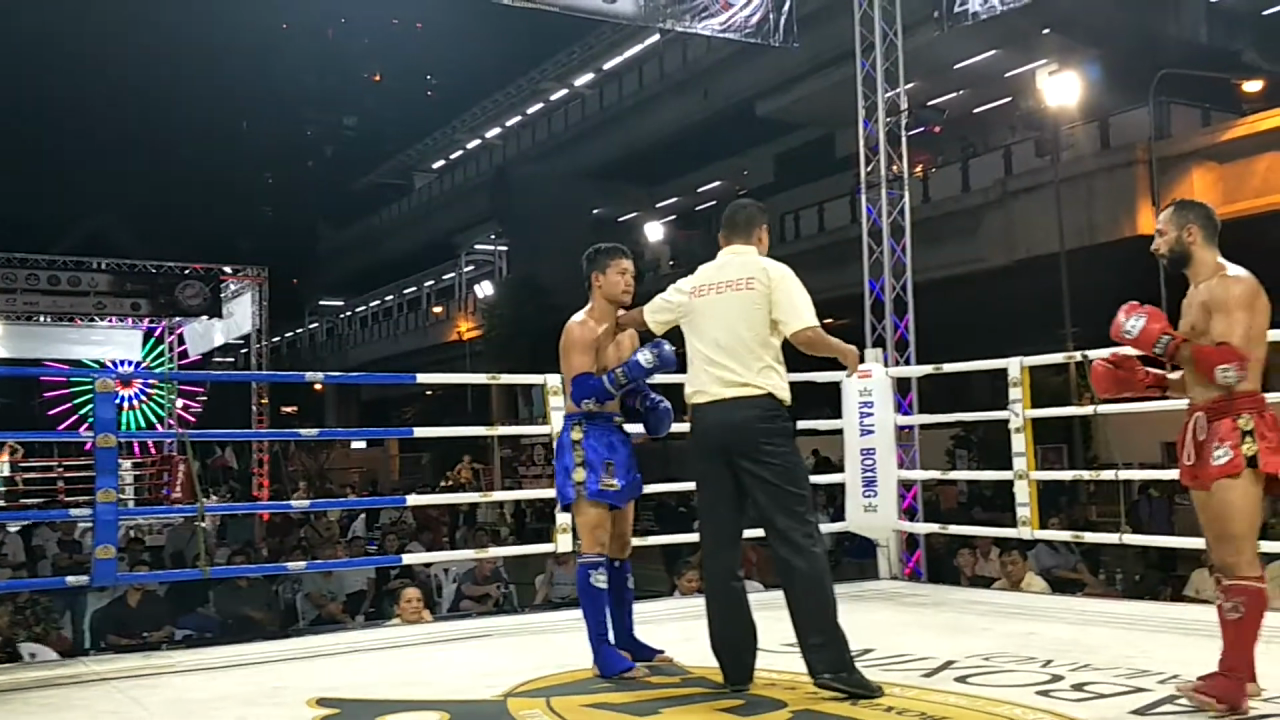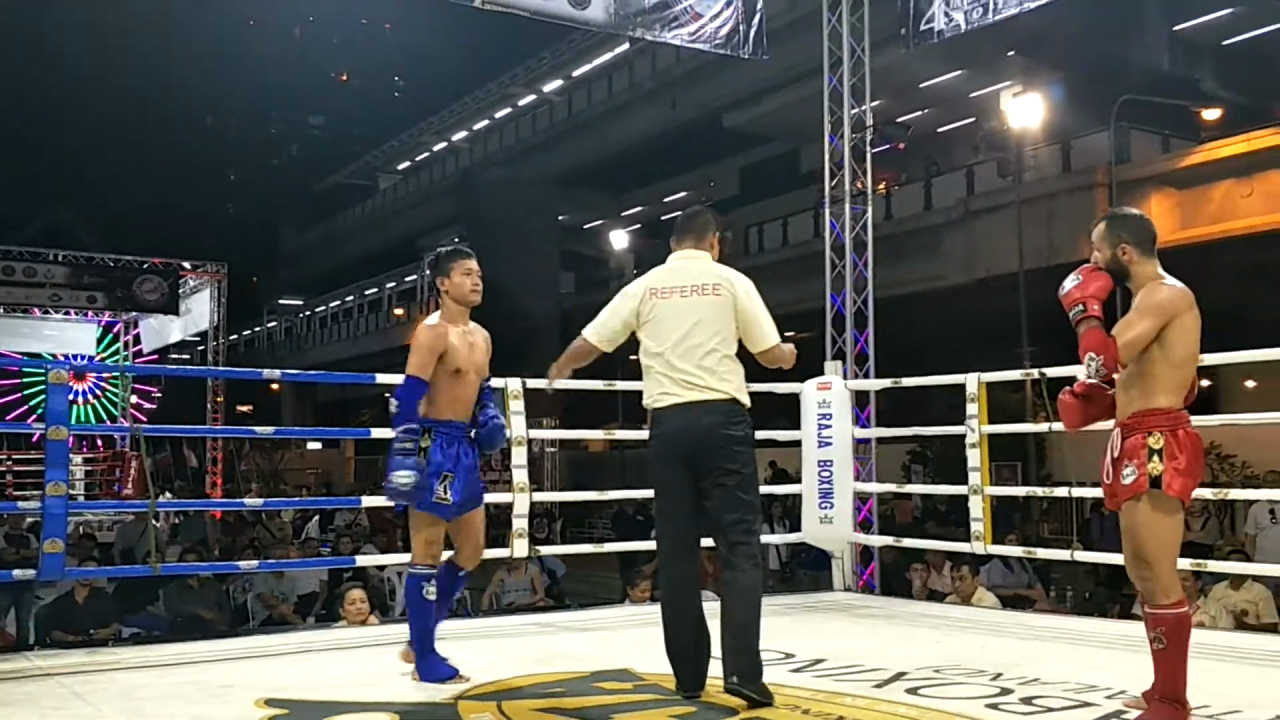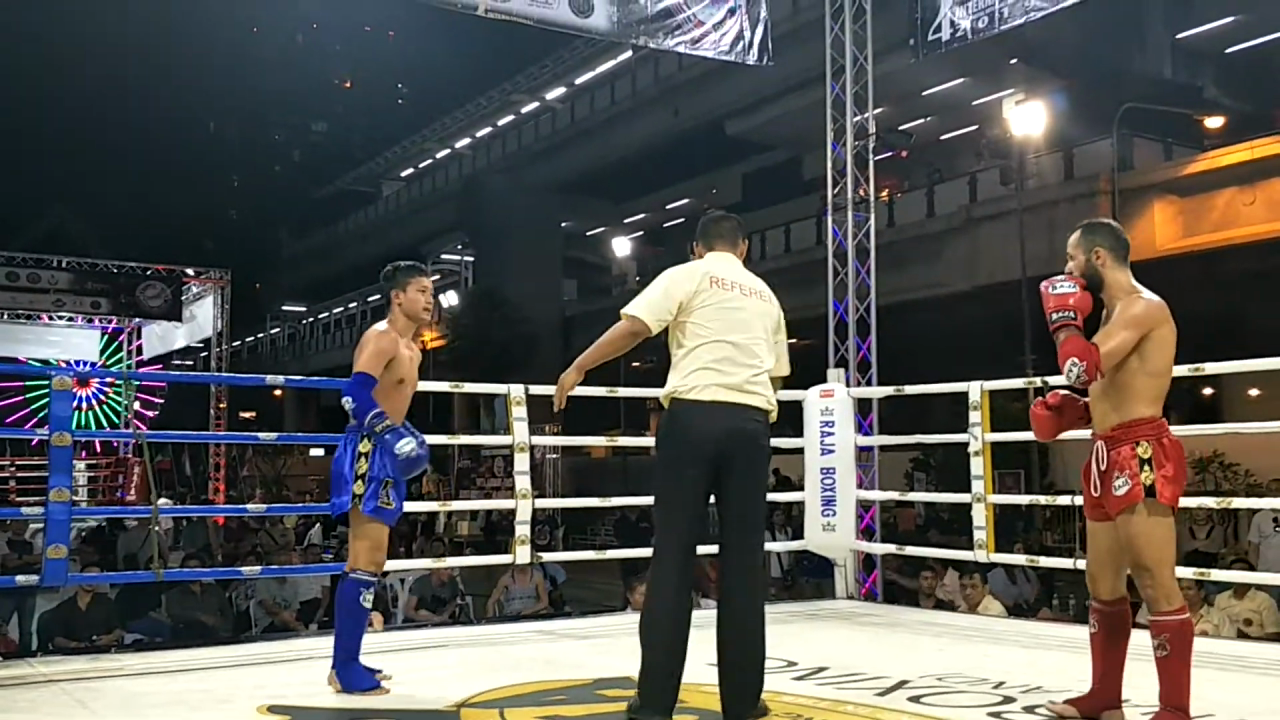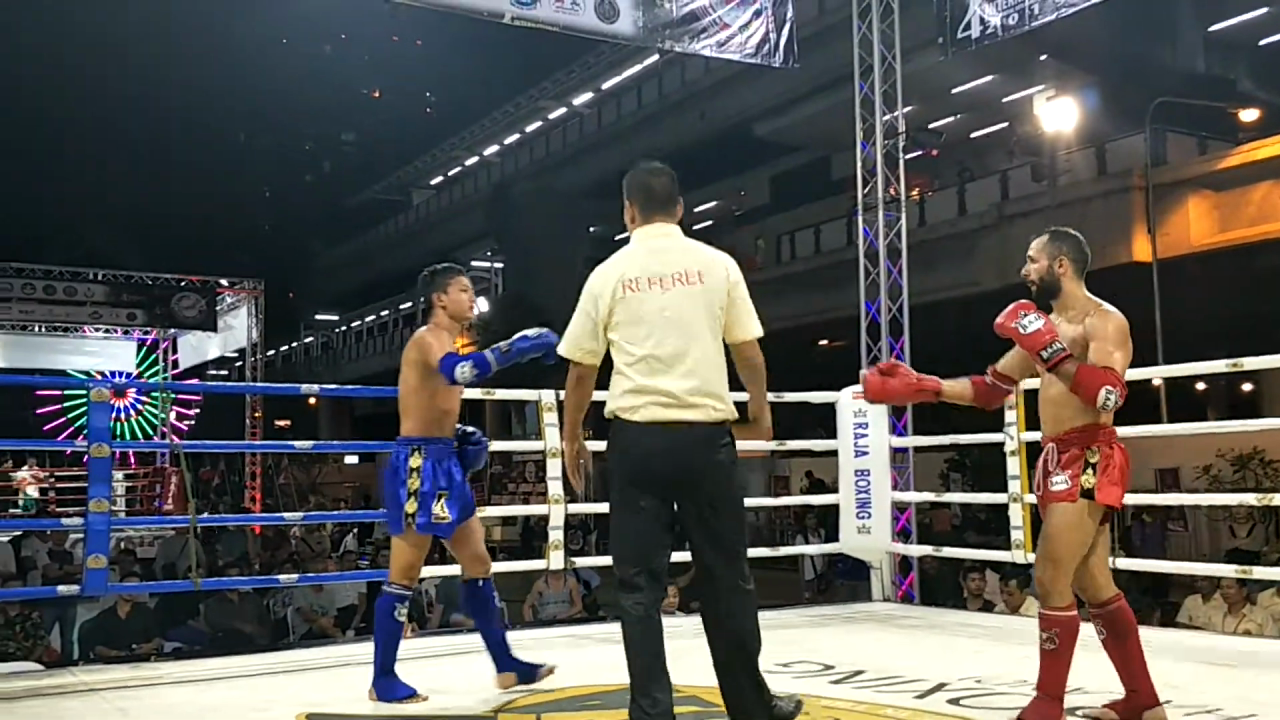
dt=0.7s
person 1, frame 1
left shoulder: (693, 285)
right shoulder: (771, 272)
left elbow: (644, 317)
right elbow: (805, 335)
left wrist: (613, 322)
right wrist: (845, 351)
left hip: (708, 418)
right hip: (758, 414)
left knee: (720, 546)
right knee: (797, 537)
left ankle: (736, 667)
right ankle: (830, 663)
person 1, frame 2
left shoulder: (643, 287)
right shoulder: (732, 281)
left elbow: (589, 345)
right elbow: (771, 355)
left wrist: (558, 370)
right wrist: (788, 354)
left hip: (669, 423)
right hip: (722, 419)
left knee: (677, 552)
right knee: (739, 546)
left ankle: (689, 674)
right ankle: (743, 670)
person 1, frame 3
left shoulder: (684, 275)
right shoulder: (765, 295)
left elbow: (633, 327)
right elbow: (779, 373)
left wrist: (577, 368)
left hip: (692, 417)
right hip: (750, 423)
left knee: (672, 556)
right knee: (743, 561)
person 1, frame 4
left shoulder: (608, 274)
right shoulder: (717, 265)
left elbow: (581, 369)
right elbow: (749, 356)
left wrist: (571, 438)
right wrist: (762, 419)
left hip: (636, 438)
right hip: (704, 435)
left knee: (638, 584)
right knee: (724, 575)
person 2, frame 1
left shoulder: (1233, 285)
right shoulder: (1196, 294)
left elbow: (1230, 367)
left wrist: (1161, 341)
right wrist: (1144, 379)
left hip: (1238, 428)
right hip: (1204, 429)
left knee: (1237, 556)
right knee: (1224, 556)
left ankle: (1235, 678)
right ankle: (1236, 670)
person 2, frame 2
left shoulder: (1163, 294)
right shoulder: (1152, 298)
left elbow: (1102, 360)
left wrist: (1082, 307)
right wrist: (1109, 402)
left hip: (1155, 447)
right hip: (1137, 448)
left knee: (1156, 578)
right knee: (1145, 574)
person 2, frame 3
left shoulder: (1141, 306)
right shoulder: (1117, 312)
left elbow: (1080, 368)
left wrist: (1062, 315)
right wrist: (1080, 412)
left hip: (1140, 458)
right hip: (1109, 460)
left knee: (1156, 586)
right knee: (1102, 585)
person 2, frame 4
left shoulder: (1105, 320)
right shoulder: (1044, 325)
left elbow: (1108, 395)
right elbow: (991, 388)
left wrist: (1049, 348)
right wrist: (921, 387)
left hip: (1089, 463)
right hip: (1058, 464)
left knee: (1052, 580)
right knee: (1095, 587)
person 3, frame 1
left shoulder: (627, 330)
right shoulder: (580, 328)
right elbow: (584, 394)
left wrist: (650, 403)
right wrist: (632, 369)
left hip: (616, 439)
right hip: (585, 440)
left knee: (620, 546)
right knee: (596, 547)
left ankle: (625, 641)
right ankle: (603, 652)
person 3, frame 2
left shoulder: (482, 336)
right shoulder: (433, 331)
right elbow: (409, 396)
left wrist: (493, 418)
right wrist: (406, 458)
left hip: (463, 447)
right hip: (432, 447)
left knee: (470, 555)
right knee: (428, 556)
left ankle: (417, 643)
right ankle: (425, 659)
person 3, frame 3
left shoulder: (412, 349)
right shoulder: (382, 337)
right elbow: (354, 393)
left wrist: (409, 439)
right wrist: (391, 436)
left hip: (383, 458)
right hip: (366, 453)
left knee: (361, 564)
right knee: (369, 563)
left ankle: (343, 663)
right ankle: (349, 669)
person 3, frame 4
left shoulder: (448, 347)
right shoulder: (427, 337)
right elbow: (459, 371)
left wrist: (465, 438)
right wrist: (519, 346)
left hip: (447, 464)
right hip: (419, 464)
left knee: (479, 568)
right knee: (404, 575)
left ankle: (506, 665)
right ankle: (383, 678)
